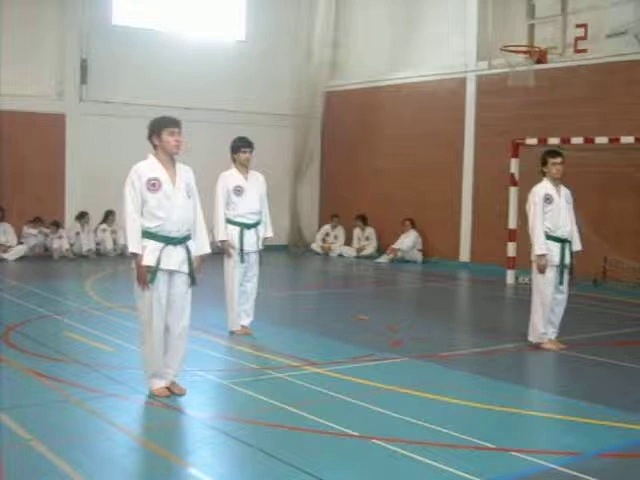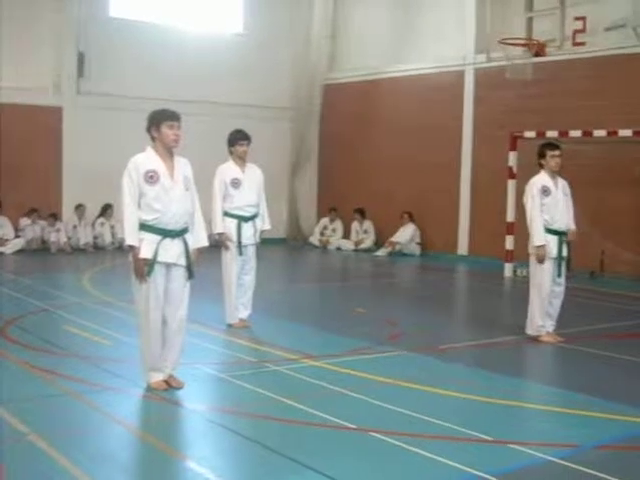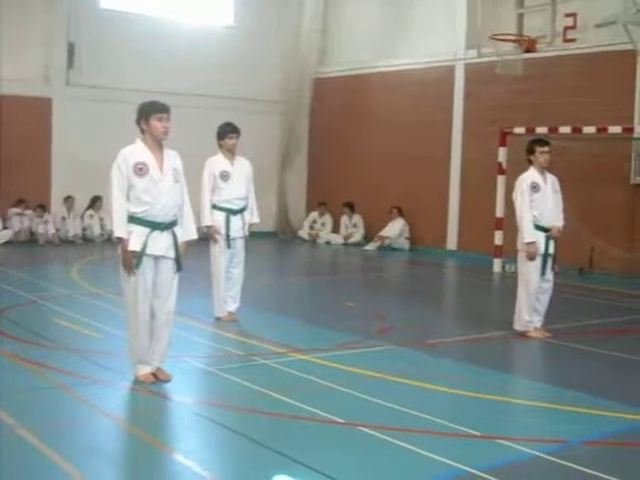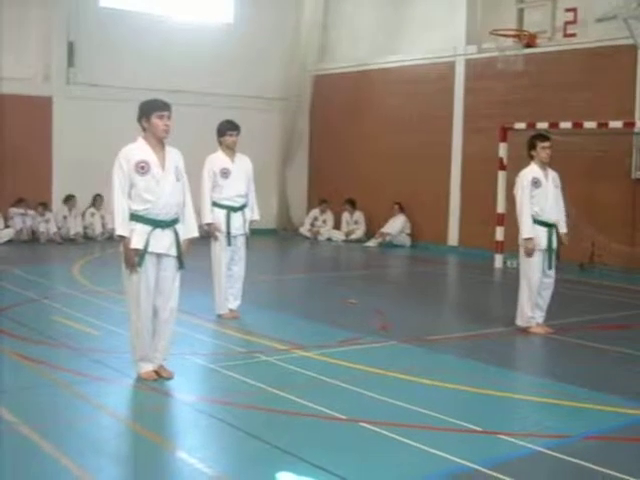
dt=0.4s
person 1, frame 1
left shoulder: (186, 173)
right shoulder: (141, 171)
left elbow: (196, 213)
right elbow: (133, 215)
left wrist: (198, 253)
right wrist: (139, 258)
left hip: (182, 253)
right hip: (153, 253)
left knee: (179, 320)
right knee: (154, 320)
left ankle: (170, 375)
right ankle: (156, 378)
person 1, frame 2
left shoulder: (184, 165)
right shoulder: (138, 164)
left elbow: (193, 206)
right elbow: (130, 208)
left wrist: (196, 246)
right wrist: (136, 250)
left hip: (180, 246)
right hip: (151, 245)
left knee: (177, 312)
right knee: (152, 312)
left ankle: (168, 368)
right ankle: (154, 371)
person 1, frame 3
left shoulder: (174, 158)
right shoulder: (128, 156)
left elbow: (182, 199)
right elbow: (119, 200)
left wrist: (184, 239)
right wrist: (124, 242)
left hip: (168, 239)
right hip: (140, 238)
left knee: (165, 305)
right knee: (139, 305)
left ankle: (155, 361)
right ankle: (141, 364)
person 1, frame 4
left shoulder: (176, 156)
right shoulder: (129, 154)
left elbow: (184, 197)
right elbow: (120, 198)
left wrist: (186, 236)
right wrist: (125, 240)
left hip: (170, 236)
right hip: (141, 236)
left knee: (167, 303)
right knee: (142, 303)
left ankle: (158, 359)
right ankle: (144, 362)
person 2, frame 1
left shoulder: (566, 193)
right shoulder: (539, 191)
left elbow: (571, 222)
right elbow: (535, 224)
left wrist: (575, 249)
right wrist: (540, 253)
left hip: (563, 249)
right hip: (547, 248)
left knee: (560, 295)
right knee: (544, 294)
left ankle: (550, 335)
right ankle: (540, 336)
person 2, frame 2
left shoulder: (563, 184)
right shoulder: (536, 183)
right elbow: (534, 215)
left wrist: (572, 229)
right wrist: (539, 244)
left hip: (560, 241)
right hip: (544, 241)
left knee: (558, 287)
right knee: (542, 286)
left ankle: (548, 327)
right ankle: (538, 329)
person 2, frame 3
left shoulder: (553, 181)
right shoulder: (525, 180)
left elbow: (558, 208)
right elbow: (523, 212)
left wrist: (558, 226)
right wrist: (530, 241)
left hip: (549, 239)
right hip: (532, 237)
left knee: (546, 283)
right knee: (530, 282)
left ankle: (536, 323)
right ankle: (526, 324)
person 2, frame 4
left shoulder: (553, 176)
right shoulder: (526, 175)
left elbow: (559, 205)
right elbow: (523, 208)
left wrist: (562, 230)
right wrist: (528, 237)
left hip: (550, 233)
right hip: (534, 233)
left knee: (547, 279)
right knee: (531, 278)
left ankle: (538, 319)
right ankle: (528, 320)
person 3, frame 1
left shoulder: (259, 179)
right shoulder: (225, 178)
left elbow: (264, 207)
right elbow: (219, 209)
left wrist: (265, 233)
right wrist: (222, 238)
left hip: (253, 234)
right hip: (234, 233)
left knee: (251, 280)
right knee: (234, 280)
left ankle: (245, 321)
right ankle: (235, 324)
person 3, frame 2
left shoulder: (256, 171)
right shoulder: (223, 170)
left elbow: (261, 200)
right elbow: (217, 202)
left wrist: (263, 226)
right wrist: (220, 231)
left hip: (251, 227)
right hip: (232, 227)
left knee: (248, 273)
right knee: (232, 273)
left ankle: (243, 314)
right ankle: (233, 317)
person 3, frame 3
left shoulder: (245, 164)
right shoulder: (212, 163)
left elbow: (250, 193)
right elbow: (205, 194)
left wrist: (251, 220)
right wrist: (208, 224)
left hip: (239, 220)
right hip: (220, 219)
left knee: (237, 266)
right knee: (220, 266)
left ankle: (232, 307)
right ankle: (221, 310)
person 3, frame 4
left shoulder: (245, 161)
right shoulder: (212, 160)
left elbow: (251, 190)
right elbow: (206, 192)
left wrist: (252, 217)
right wrist: (208, 221)
left hip: (240, 216)
right hip: (221, 216)
left knee: (238, 263)
right knee: (222, 263)
left ankle: (233, 304)
right ankle: (223, 307)
